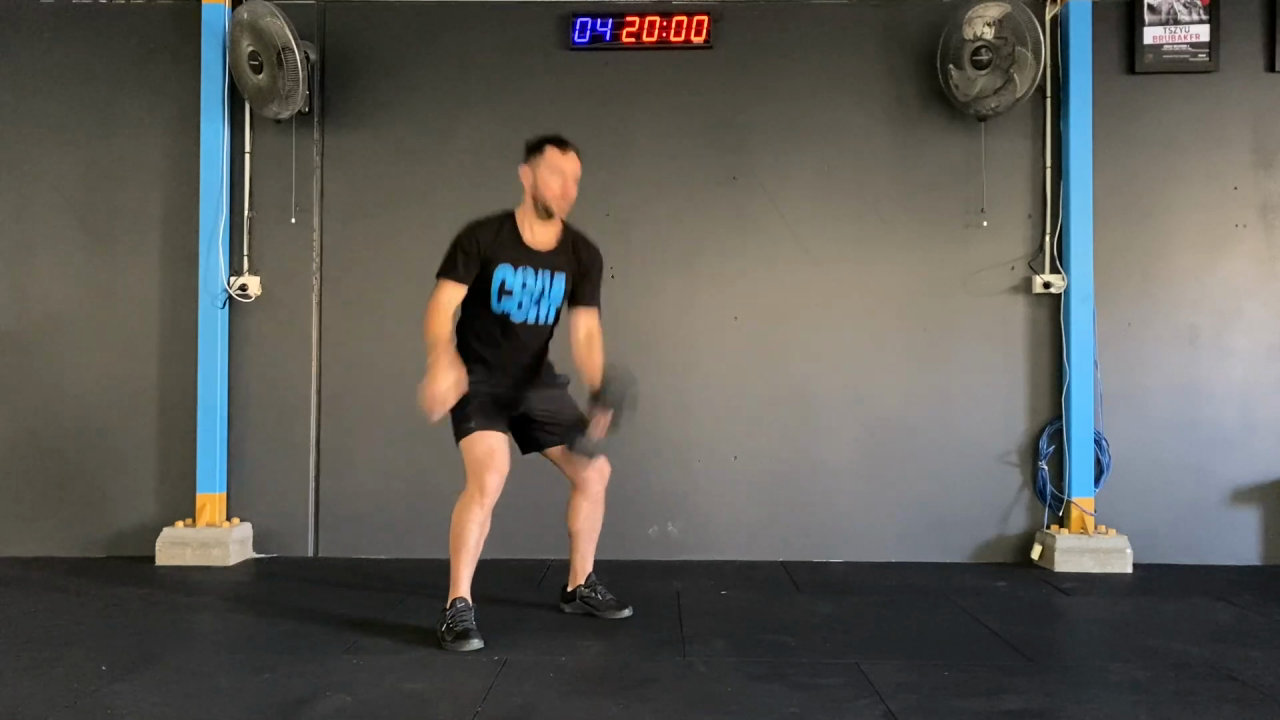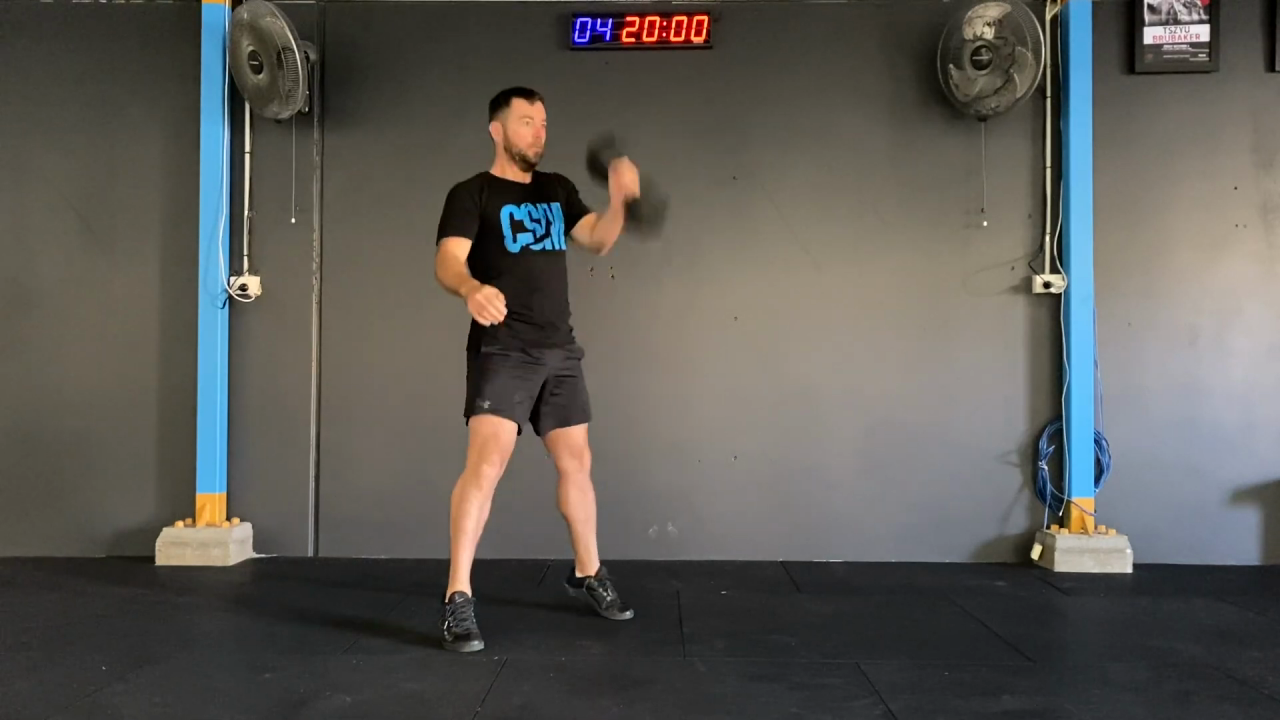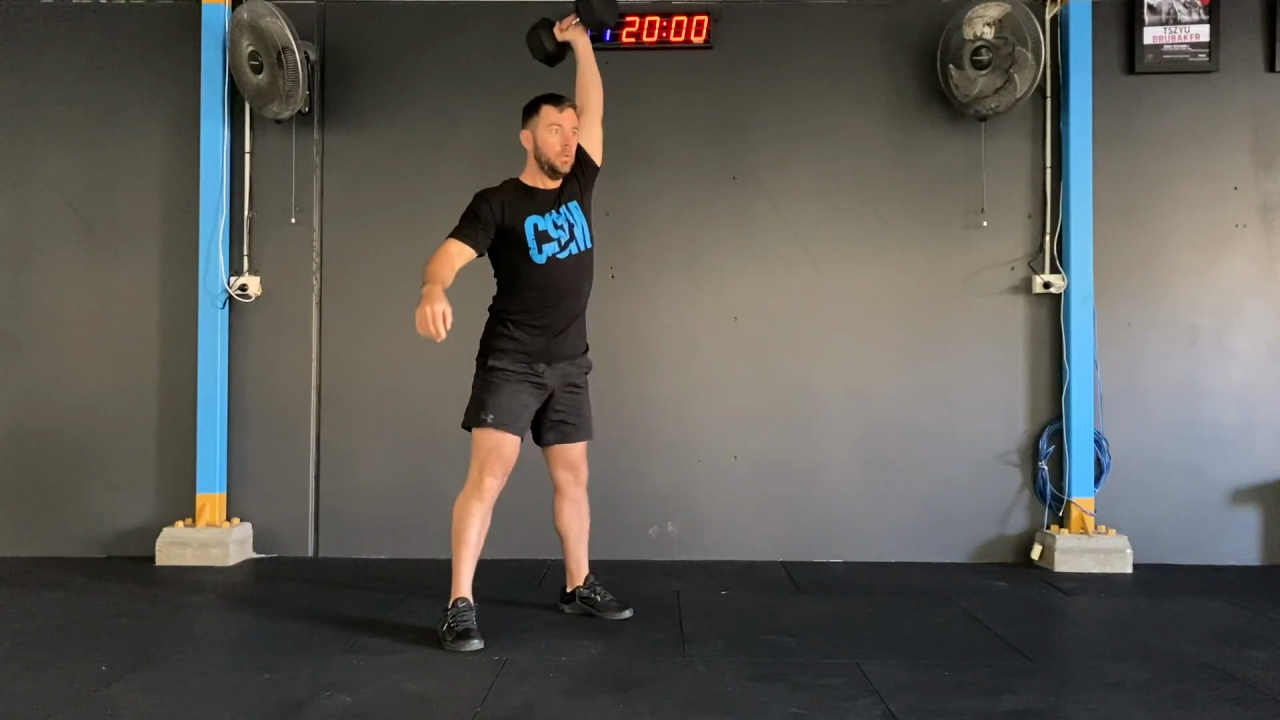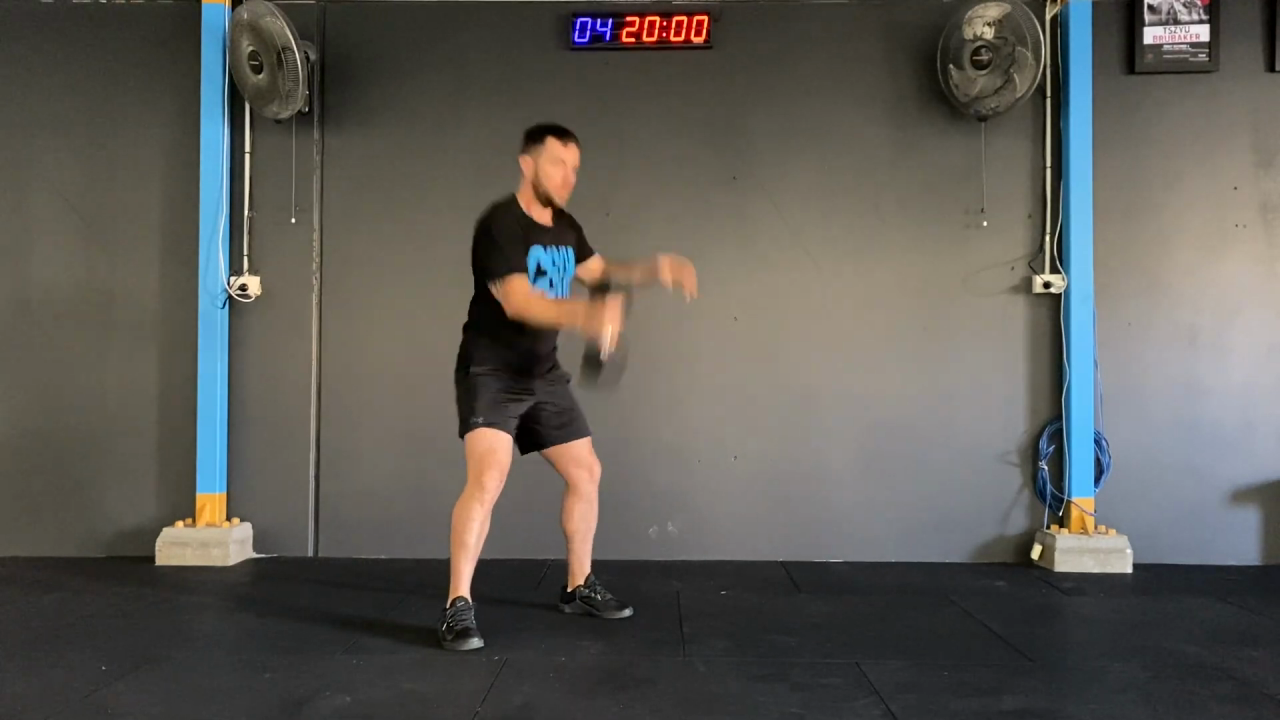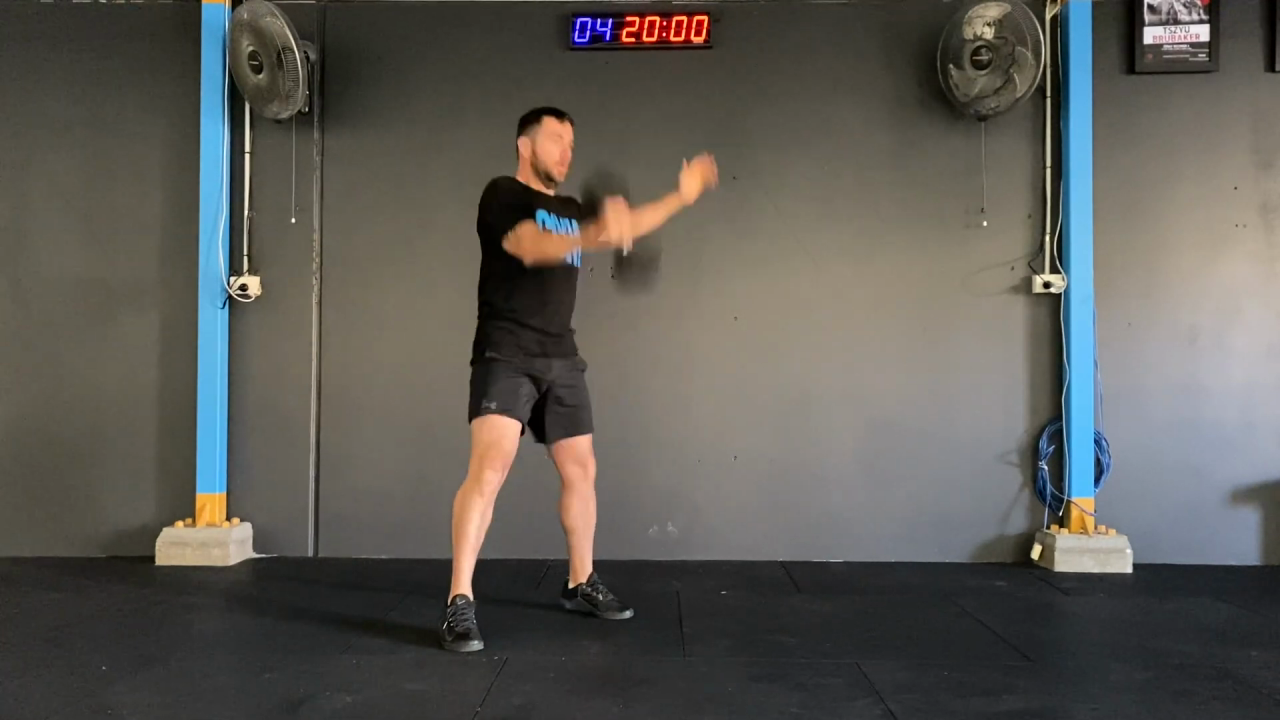
dt=1s
person 1, frame 1
left shoulder: (581, 253)
right shoulder: (482, 238)
left elbow: (584, 329)
right elbow: (441, 303)
left wrist: (599, 392)
right wrist: (441, 360)
left hip: (536, 379)
right hip: (480, 378)
left knee: (594, 471)
right knee: (488, 478)
left ankle: (580, 584)
right ankle: (458, 605)
person 1, frame 2
left shoulder: (557, 188)
right shoulder: (472, 194)
left elbow: (597, 239)
right elbow: (448, 262)
left wrist: (619, 198)
right wrist: (474, 289)
left hip: (559, 350)
right hip: (502, 350)
left knee: (575, 463)
right knee: (486, 464)
left ankle: (589, 575)
right ankle: (457, 599)
person 1, frame 3
left shoulder: (579, 184)
right shoulder: (498, 203)
left elbow: (594, 110)
right elbow: (450, 255)
left wrist: (580, 44)
right wrist: (433, 290)
left hip: (570, 364)
right hip: (510, 365)
left knee: (572, 479)
right knee: (488, 479)
left ankle: (579, 586)
right ankle: (459, 604)
person 1, frame 4
left shoulder: (565, 227)
right shoulder: (500, 225)
left elbow: (599, 272)
right elbow: (518, 302)
left wrist: (655, 269)
right wrist: (589, 317)
left hip: (543, 372)
right hip: (491, 371)
left knee: (585, 473)
right knee: (487, 480)
left ankle: (580, 586)
right ankle: (458, 605)
person 1, frame 5
left shoulder: (566, 207)
right shoulder: (503, 196)
left elbow: (626, 229)
right elbow: (533, 248)
left wrist: (679, 196)
right wrist: (597, 231)
left hip: (560, 358)
right hip: (505, 357)
left knee: (581, 471)
right knee: (489, 470)
left ankle: (581, 583)
right ankle: (459, 602)
